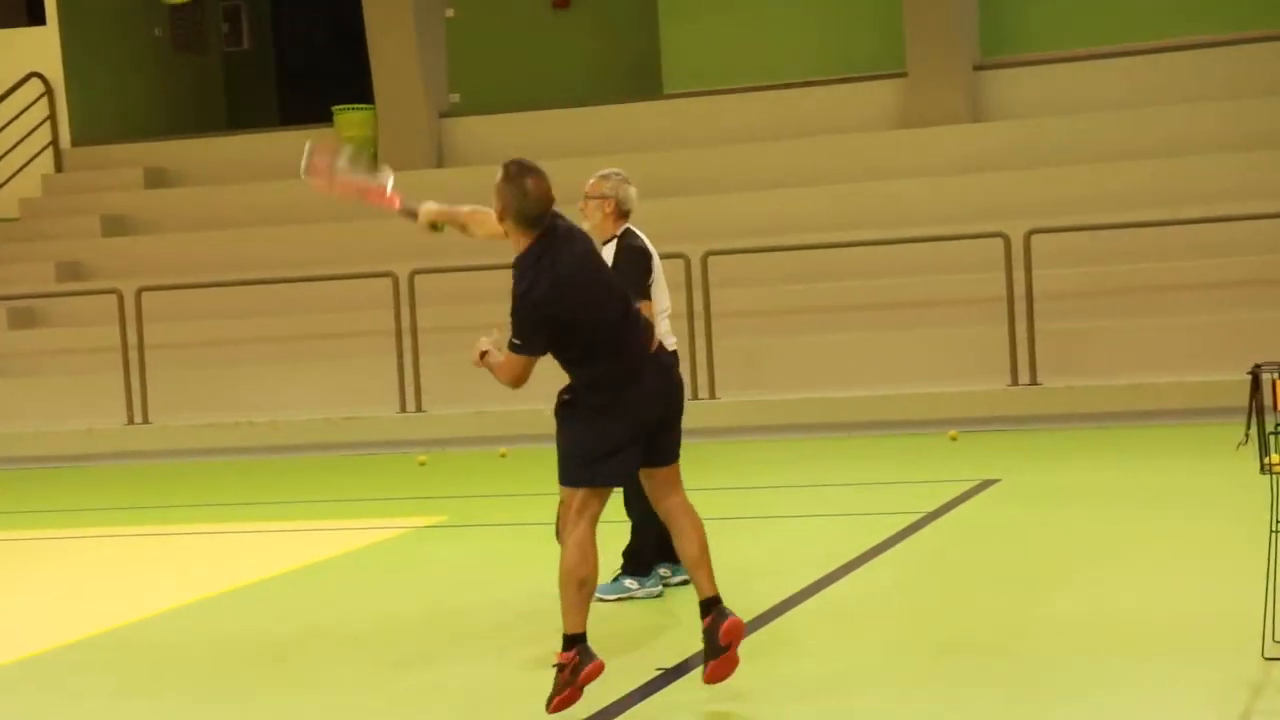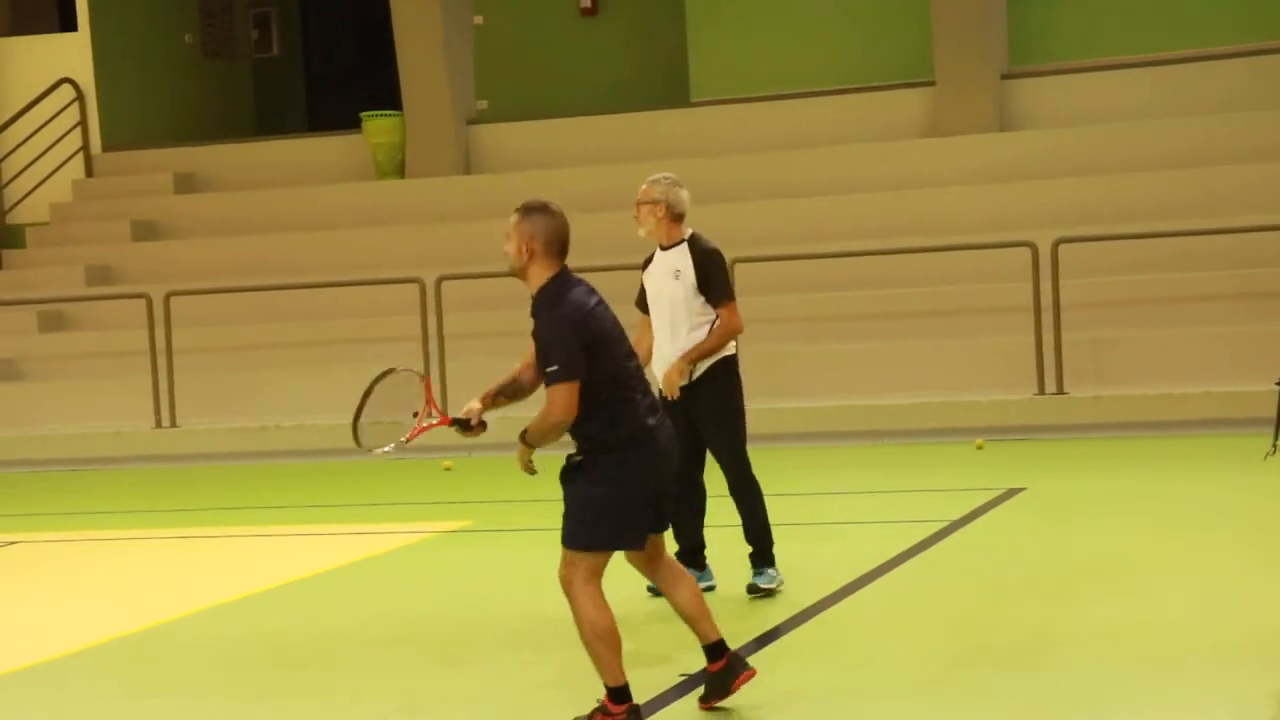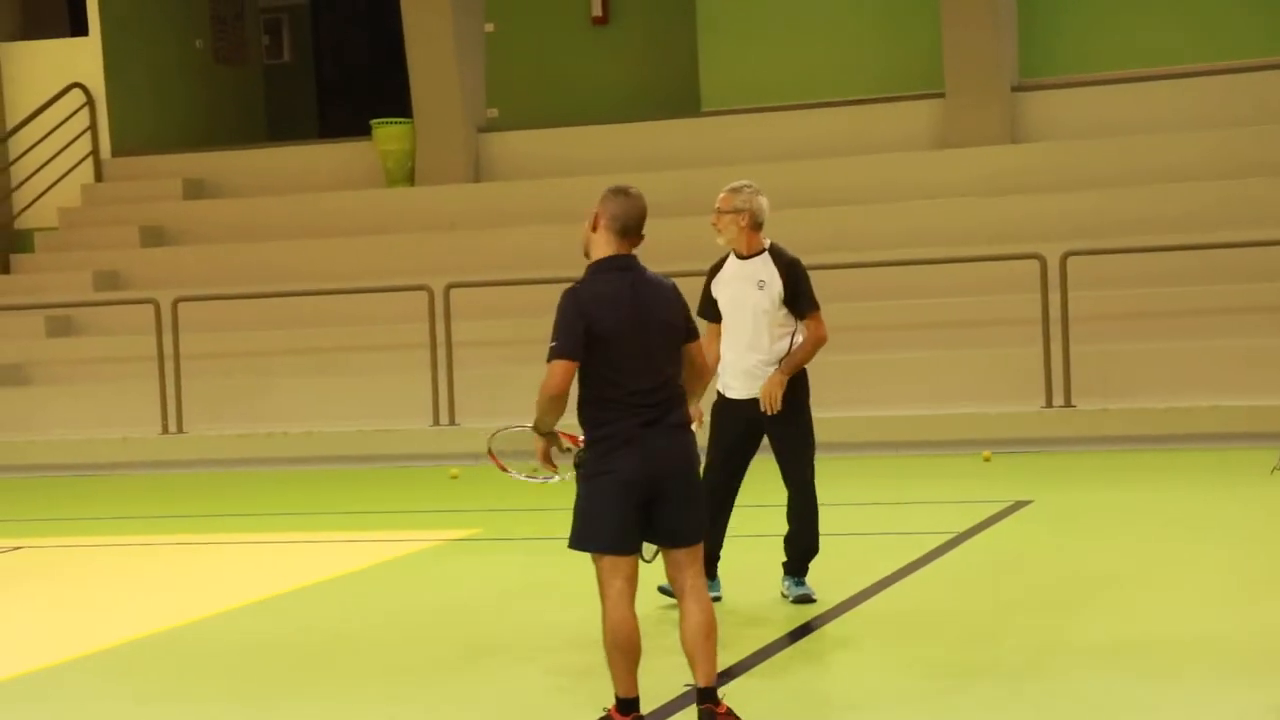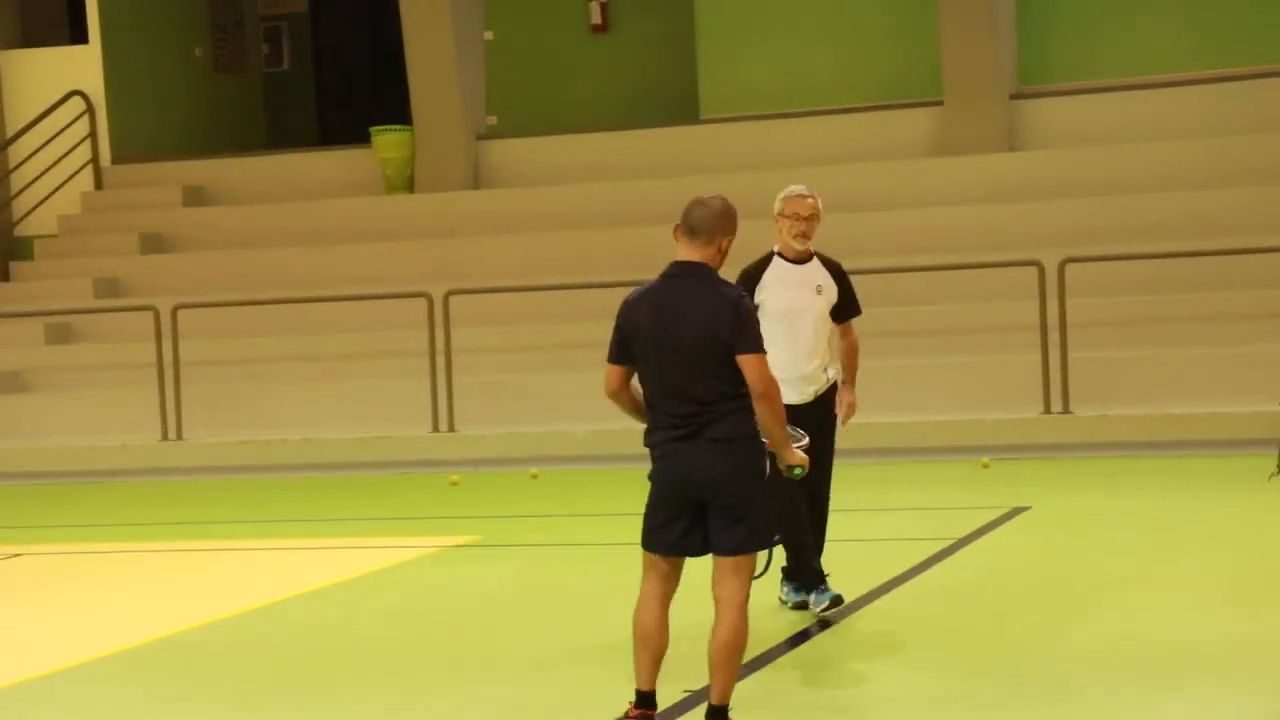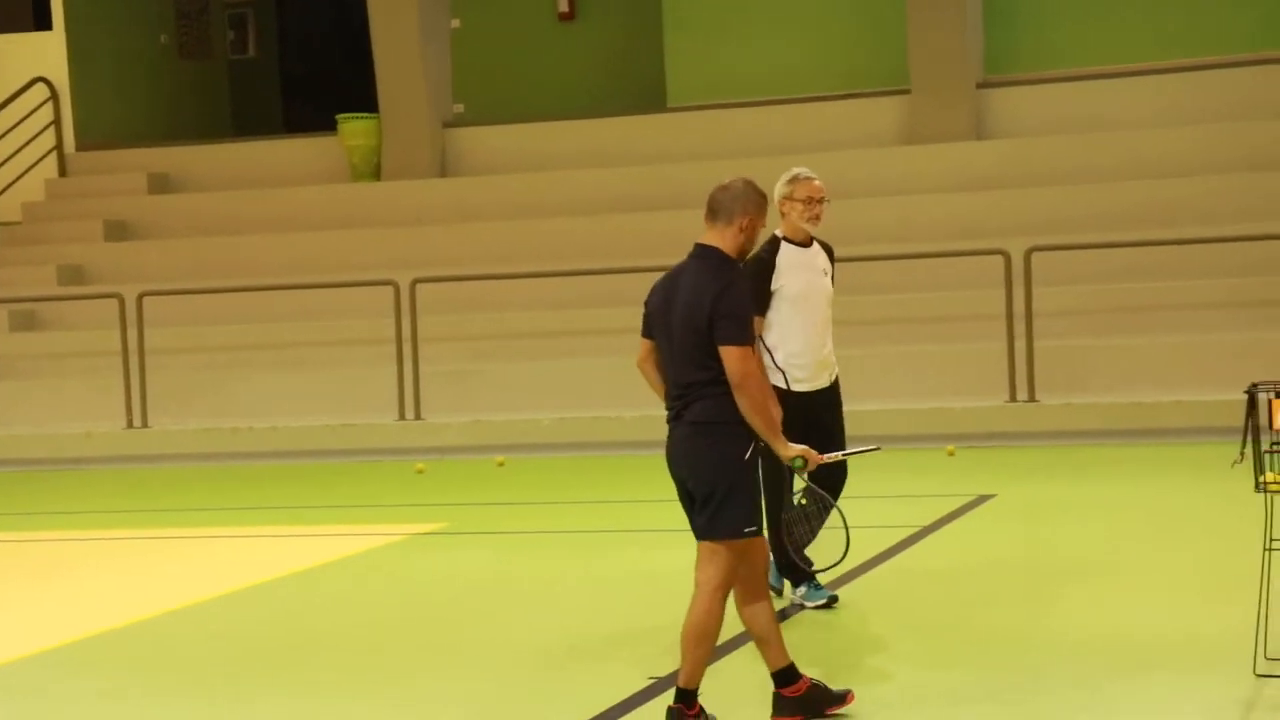
dt=0.5s
person 1, frame 1
left shoulder: (532, 291)
right shoulder: (563, 231)
left elbow: (513, 375)
right elbow: (482, 218)
left wrist: (487, 356)
right wrist: (434, 210)
left hip: (606, 405)
right hip: (656, 378)
left knee: (577, 527)
right knee: (668, 498)
left ankle: (575, 652)
right ankle: (716, 621)
person 1, frame 2
left shoulder: (561, 316)
right shoulder: (568, 295)
left elbow: (561, 411)
right elbow: (530, 372)
left wrist: (527, 443)
right wrist: (484, 401)
left hip: (618, 458)
right hip: (650, 443)
left knee: (579, 578)
right knee: (653, 558)
right ankle: (721, 662)
person 1, frame 3
left shoulder: (581, 298)
right shoulder: (667, 292)
left elbow: (555, 388)
right elbow: (698, 367)
left wrist: (544, 432)
left hip: (611, 458)
right hip: (673, 451)
left knee: (617, 591)
right knee: (690, 582)
person 1, frame 4
left shoulder: (636, 306)
right shoulder: (733, 302)
left elbow: (614, 386)
right elbow: (761, 386)
right wrist: (783, 449)
left hip: (670, 462)
right hip: (733, 460)
left knee: (656, 587)
right knee: (730, 595)
person 1, frame 5
left shoulder: (666, 284)
right shoulder: (727, 286)
left elbow: (646, 360)
right elbow: (743, 376)
right wrist: (779, 443)
left hip: (687, 442)
right hip: (722, 446)
left knee: (751, 570)
right knee: (716, 579)
person 2, frame 1
left shoulder: (630, 249)
right shoulder: (618, 250)
left elbow: (645, 320)
left knee: (640, 471)
right knee: (641, 471)
left ankle: (640, 572)
right ankle: (666, 562)
person 2, frame 2
left shoulder: (703, 255)
right shoulder: (652, 264)
left elbow: (732, 323)
right elbow: (649, 331)
left wrist: (685, 360)
left hip: (712, 378)
right hip: (674, 386)
left knee: (736, 469)
right knee: (681, 477)
left ankle: (763, 564)
right ankle: (693, 567)
person 2, frame 3
left shoulder: (785, 267)
right shoulder: (719, 273)
left elbow: (817, 333)
right elbow: (712, 340)
left wrist: (782, 375)
left hip: (782, 393)
right hip: (731, 396)
left knee: (799, 485)
right knee: (717, 485)
left ankle: (795, 574)
right ankle: (704, 577)
person 2, frame 4
left shoulder: (831, 273)
right shoulder: (755, 276)
left elbow: (847, 336)
left wrist: (848, 385)
left hip: (820, 398)
left knee: (815, 496)
right knee: (786, 495)
left ankle: (796, 580)
right ankle: (812, 583)
person 2, frame 5
left shoulder: (825, 254)
right shoulder: (764, 261)
right elbow: (748, 334)
left hip: (825, 385)
right hip: (781, 391)
left knee: (831, 477)
right knee: (779, 487)
left ankle: (784, 552)
right ankle: (799, 576)
